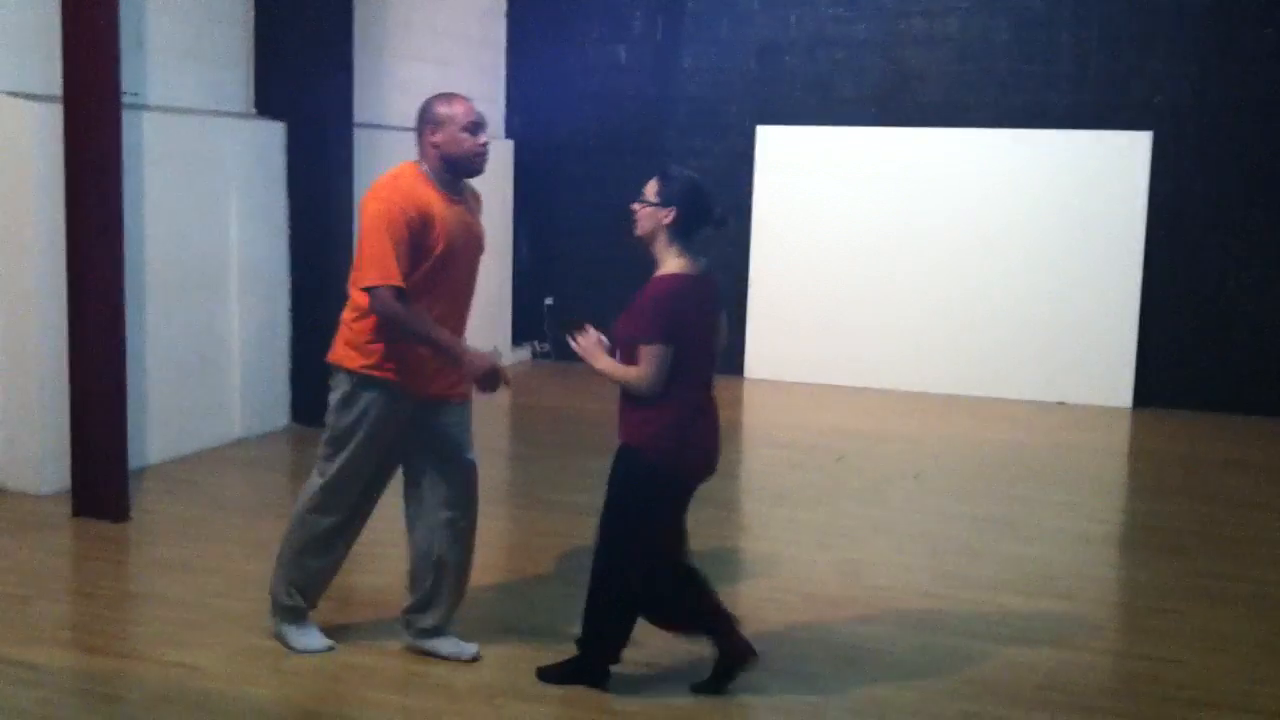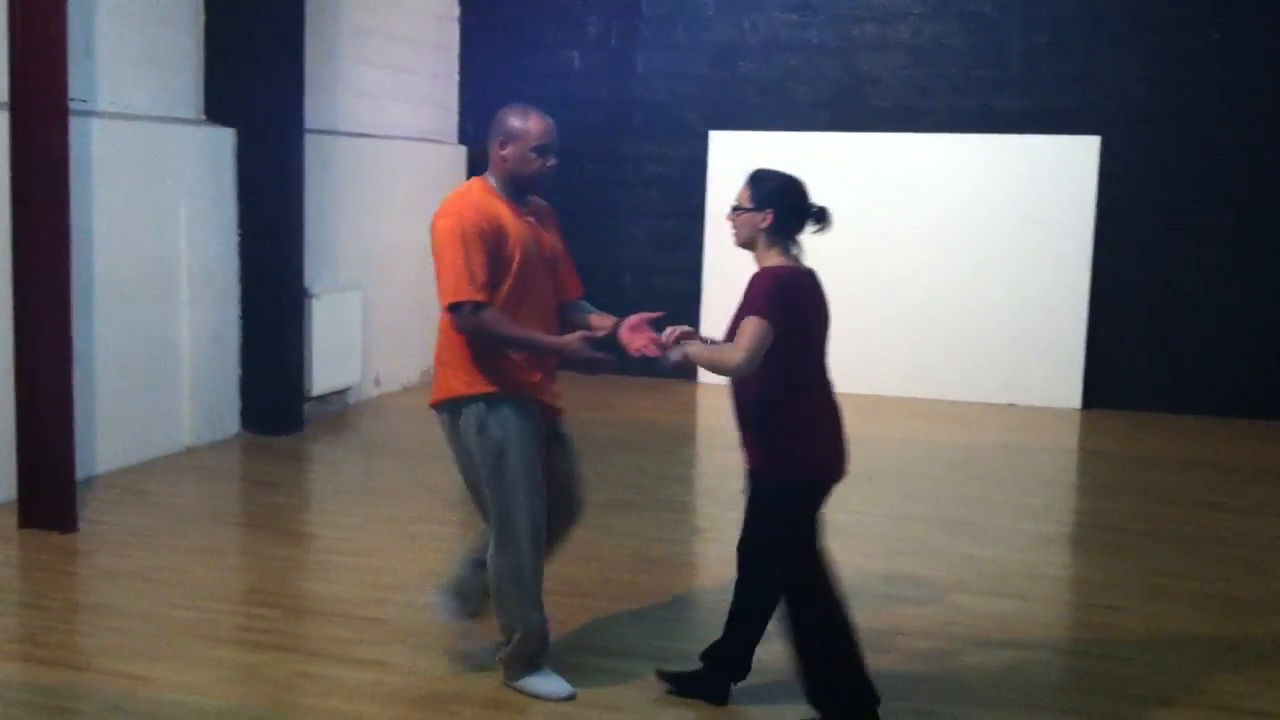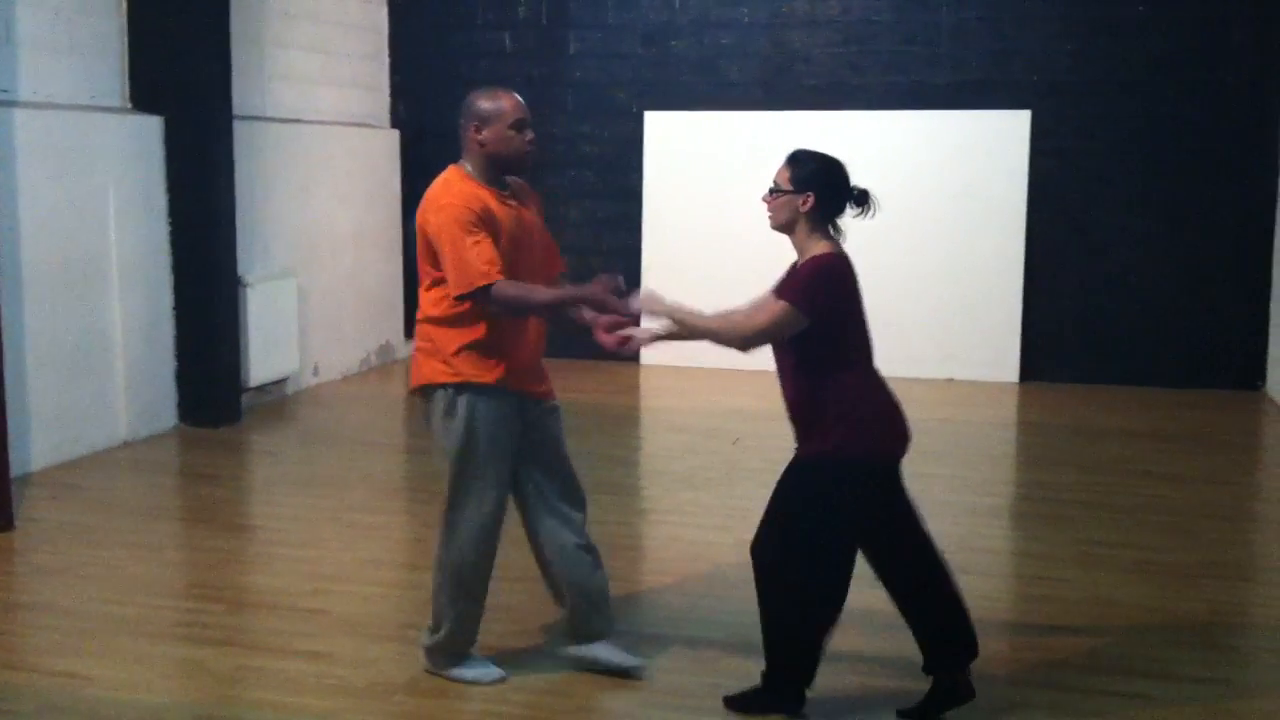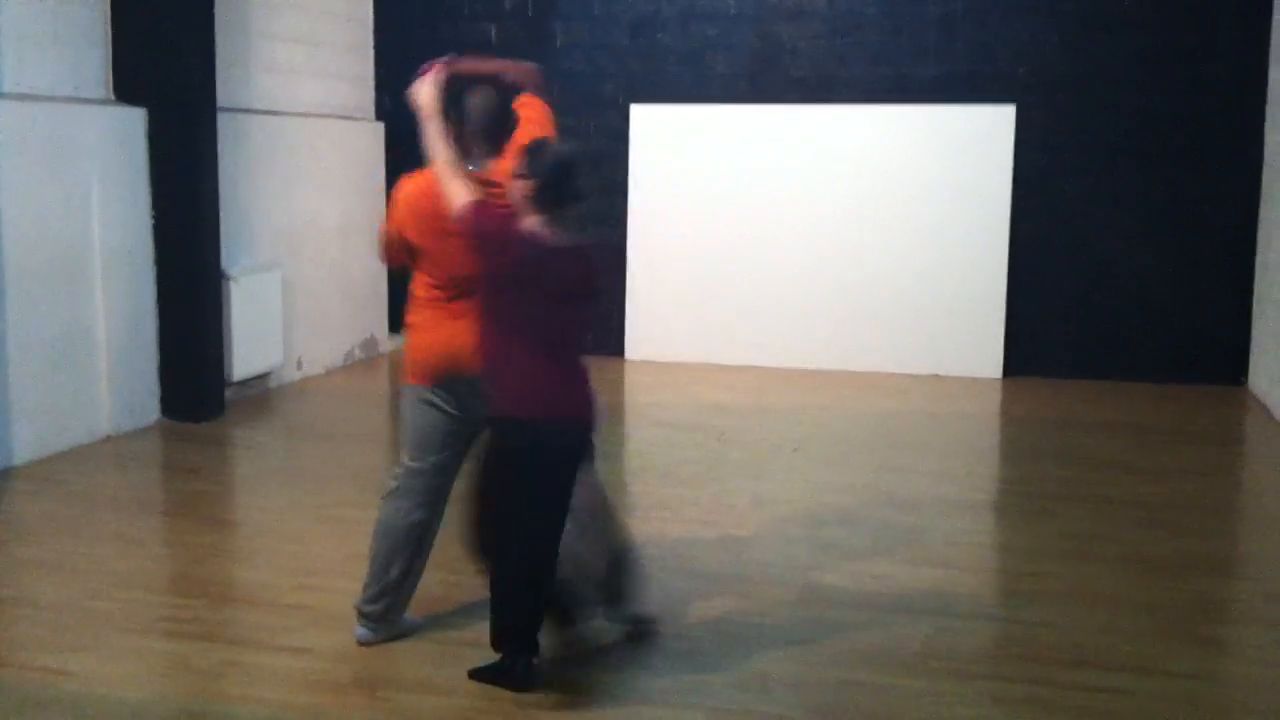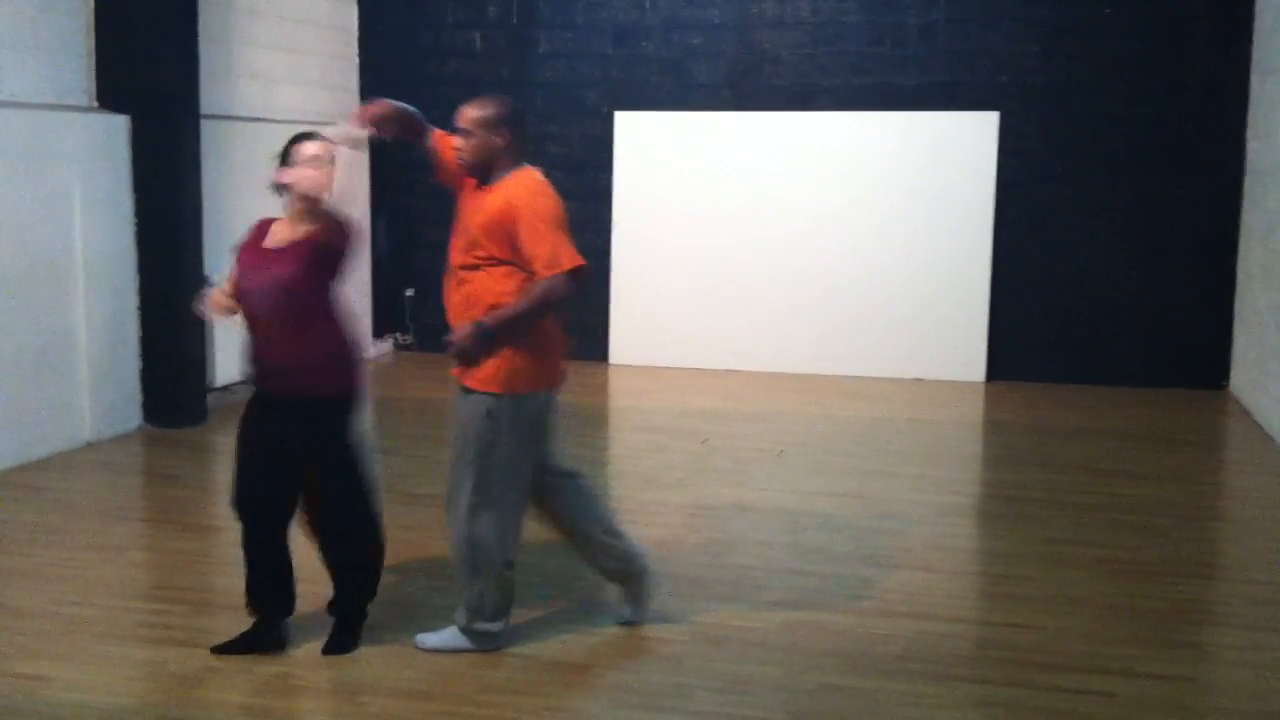
dt=0.7s
person 1, frame 1
left shoulder: (469, 199)
right shoulder: (395, 197)
right elbow: (385, 300)
left wrist: (459, 360)
right wrist: (461, 355)
left hip: (439, 377)
right hip: (378, 375)
left knee: (450, 497)
right knee: (337, 494)
left ankle: (427, 623)
right ankle: (288, 606)
person 1, frame 2
left shoulder: (542, 215)
right shoulder: (466, 213)
left elbow: (565, 300)
right elbow: (467, 316)
left wrist: (613, 326)
right wrist: (557, 347)
left hip: (531, 391)
right hip: (483, 394)
left knee: (561, 507)
right knee: (520, 526)
left ankle: (467, 594)
right ankle: (522, 660)
person 1, frame 3
left shoulder: (521, 195)
right shoulder: (452, 201)
left elbow: (542, 277)
right elbow: (492, 293)
left wrist: (589, 311)
right wrist: (582, 295)
left hip: (521, 377)
right hip: (467, 379)
left knee: (559, 504)
right knee: (475, 515)
left ankle: (588, 632)
right ankle: (449, 649)
person 1, frame 4
left shoulder: (411, 193)
right shoulder: (520, 178)
left elbow: (395, 258)
right elbow: (530, 83)
right wrist: (467, 67)
left hip: (432, 361)
left knee: (416, 487)
left ankle: (378, 614)
person 1, frame 5
left shoulder: (527, 193)
right shoulder: (474, 173)
left elbow: (560, 280)
right elbow: (419, 132)
left wrist: (482, 327)
right wrist: (389, 114)
left hip: (501, 369)
right hip: (503, 364)
left knee: (477, 498)
right knee: (543, 475)
left ankle: (482, 624)
right ankle: (625, 566)
person 2, frame 1
left shoulder: (663, 290)
right shoulder: (698, 280)
left elbow: (647, 381)
right elbow: (716, 344)
left wrist: (599, 358)
left hip: (659, 444)
right hip: (688, 440)
left knee: (620, 551)
right knee: (656, 551)
left ankle: (594, 658)
right ankle: (727, 641)
person 2, frame 2
left shoulder: (772, 283)
right shoulder: (799, 280)
left elbow: (740, 361)
left wrist: (690, 349)
right wrist: (701, 342)
left hip: (789, 453)
right hip: (806, 448)
left knee: (793, 573)
right knee: (763, 564)
right ankle: (718, 671)
person 2, frame 3
left shoulder: (820, 274)
right shoulder: (816, 270)
left elbow: (744, 332)
right elbow: (754, 321)
left wrist: (663, 312)
right wrist: (661, 332)
left hip: (841, 441)
right hip: (864, 435)
left knee: (780, 553)
right knee: (903, 554)
right ankle: (951, 672)
person 2, frame 4
left shoulder: (505, 240)
right shoulder: (576, 259)
left elbow: (449, 176)
left wrist: (428, 107)
left hip: (531, 415)
right hip: (565, 411)
left knee: (509, 530)
right knee: (517, 527)
right ankle: (519, 650)
person 2, frame 5
left shoulder: (326, 235)
right shoulder: (261, 233)
left elbow: (329, 209)
right elbow: (239, 293)
right wrist: (221, 298)
left hip: (319, 393)
right hip: (278, 390)
left knee: (335, 509)
right knee: (259, 506)
left ankle: (351, 604)
right ankle: (270, 618)
